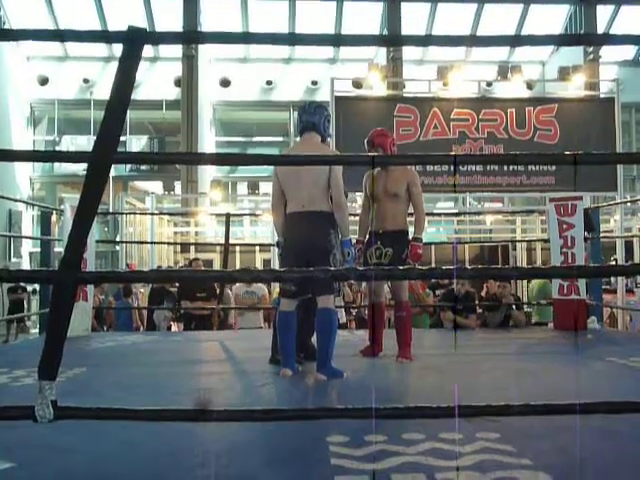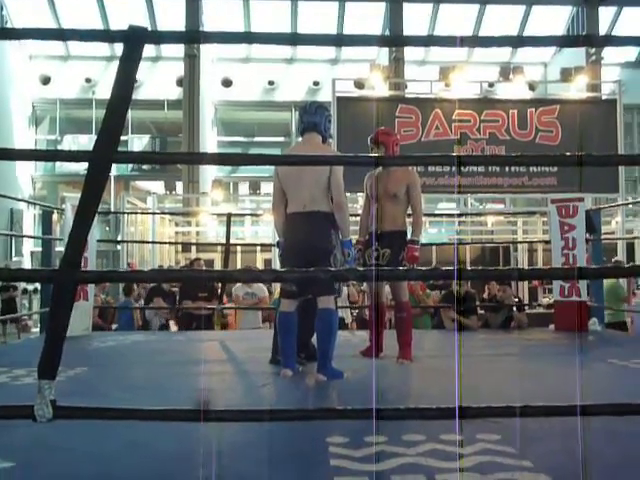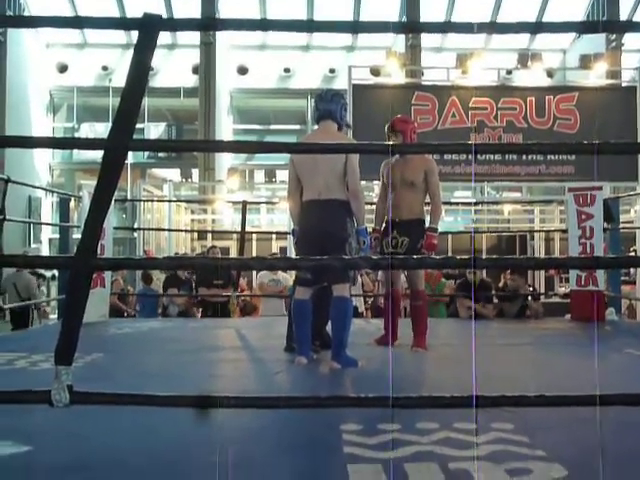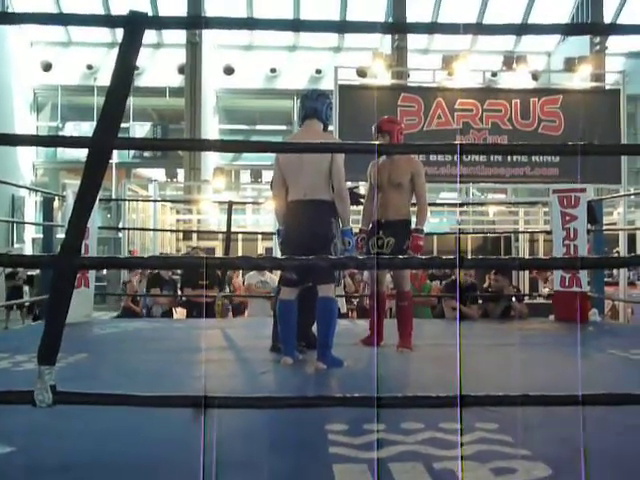
dt=1s
person 1, frame 1
right shoulder: (329, 155)
left elbow: (276, 207)
right elbow: (338, 202)
left wrist: (282, 239)
right wrist: (346, 238)
left hip: (292, 229)
right hip: (321, 227)
left knee: (288, 299)
right knee: (325, 298)
left ankle: (287, 363)
right ankle: (324, 366)
person 1, frame 2
right shoulder: (330, 155)
left elbow: (277, 207)
right elbow: (339, 202)
left wrist: (282, 239)
right wrist: (346, 238)
left hip: (293, 230)
right hip: (321, 228)
left knee: (288, 299)
right knee: (326, 298)
left ankle: (287, 363)
right ankle: (324, 367)
person 1, frame 3
right shoulder: (346, 143)
left elbow: (293, 194)
right elbow: (354, 190)
left wrist: (297, 226)
right wrist: (362, 226)
left hip: (309, 217)
right hip: (337, 216)
left knee: (304, 286)
right knee: (342, 286)
left ankle: (302, 351)
right ankle: (339, 355)
person 1, frame 4
right shoulder: (331, 142)
left elbow: (278, 194)
right elbow: (340, 189)
left wrist: (282, 226)
right wrist: (347, 227)
left hip: (294, 218)
right hip: (322, 216)
left knee: (289, 286)
right knee: (327, 286)
left ankle: (288, 351)
right ankle: (324, 355)
person 2, frame 1
left shoulder: (408, 174)
right shoulder: (369, 178)
left elbow: (419, 210)
left wrist: (417, 241)
right wrist: (360, 241)
left hip: (398, 237)
right hip: (374, 237)
left knee: (400, 292)
right knee: (374, 292)
left ankle: (404, 348)
right ankle: (374, 343)
person 2, frame 2
left shoulder: (409, 175)
right shoulder: (370, 178)
left elbow: (417, 213)
left wrist: (414, 243)
right wrist: (360, 241)
left hip: (397, 238)
right hip: (374, 238)
left knee: (400, 293)
right knee: (375, 293)
left ankle: (405, 349)
right ankle: (375, 344)
person 2, frame 3
left shoulder: (426, 163)
right shoulder: (387, 166)
left elbow: (436, 201)
left wrist: (432, 231)
right wrist: (376, 229)
left hip: (414, 226)
right hip: (391, 226)
left knee: (416, 281)
right knee: (390, 281)
left ankle: (420, 337)
right ankle: (390, 332)
person 2, frame 4
left shoulder: (413, 164)
right shoulder: (374, 166)
left elbow: (422, 201)
left wrist: (418, 232)
right wrist: (363, 230)
left hip: (400, 227)
right hip: (377, 227)
left knee: (402, 281)
right knee: (376, 281)
left ankle: (405, 337)
right ankle: (375, 333)
